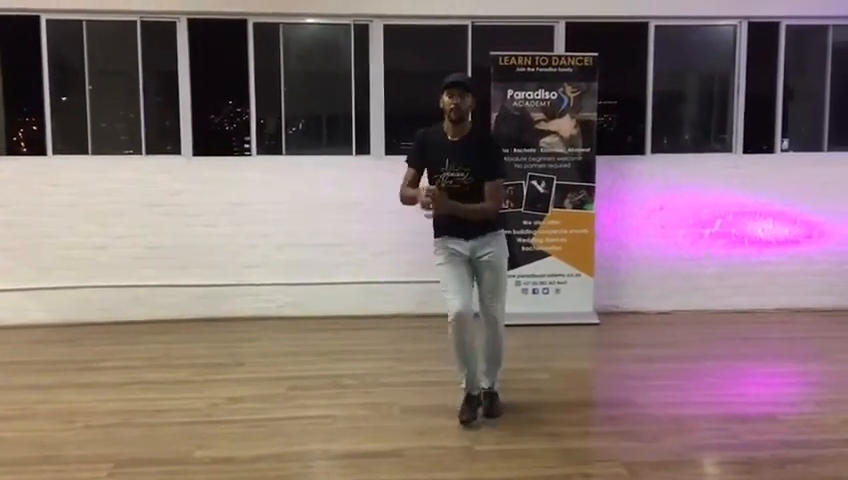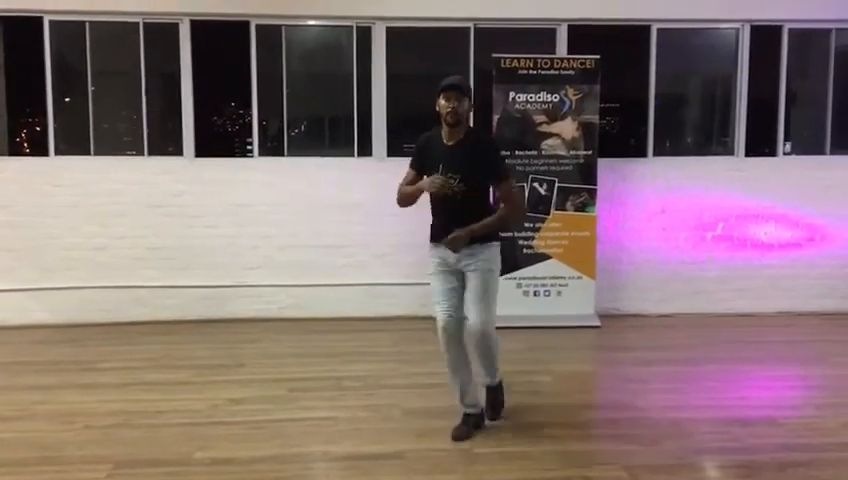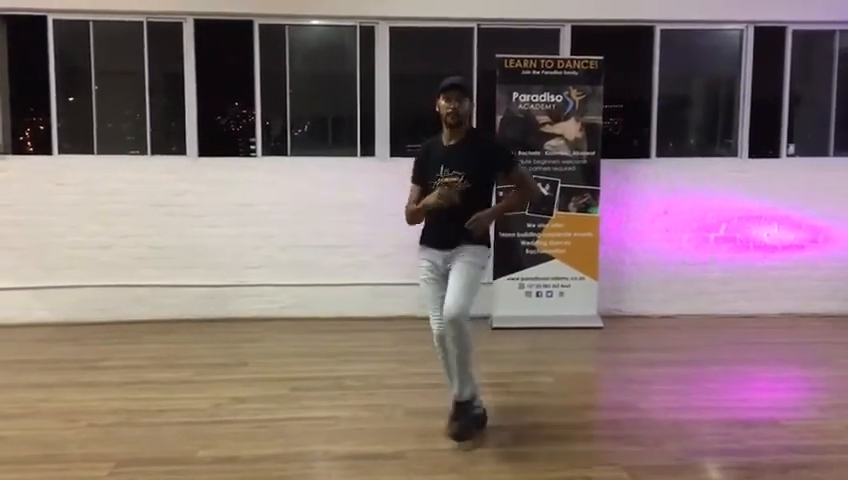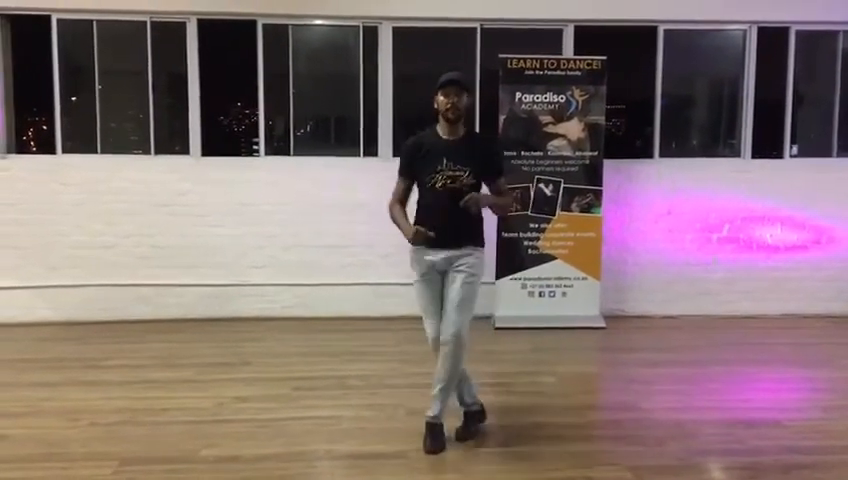
dt=0.2s
person 1, frame 1
left shoulder: (486, 145)
right shoulder: (425, 140)
left elbow: (494, 206)
right elbow: (404, 192)
left wrist: (451, 206)
right wrist: (423, 196)
left hip: (489, 241)
right hip: (449, 242)
left knee: (493, 319)
right knee: (459, 313)
left ankle: (490, 387)
right ankle: (471, 389)
person 1, frame 2
left shoulder: (484, 149)
right shoulder: (426, 145)
left elbow: (514, 206)
right elbow: (402, 196)
left wrist: (470, 232)
right wrist: (423, 186)
left hip: (481, 249)
right hip: (442, 250)
left knee: (478, 326)
right knee: (447, 325)
left ankle: (494, 382)
right ankle: (472, 409)
person 1, frame 3
left shoulder: (487, 147)
right shoulder: (427, 152)
left elbow: (528, 187)
right elbow: (411, 216)
left wrist: (492, 212)
right wrist: (430, 201)
left hip: (470, 250)
right hip: (430, 253)
left knee: (455, 314)
right knee: (441, 333)
left ankle: (462, 398)
right ankle: (474, 409)
person 1, frame 4
left shoulder: (483, 147)
right shoulder: (417, 145)
left elbow: (506, 201)
right elbow: (396, 201)
left wrist: (487, 200)
right wrist: (406, 228)
left hip: (467, 253)
right hip: (425, 253)
left knee: (454, 335)
right knee: (436, 336)
left ankle: (434, 418)
right ankle: (472, 406)
